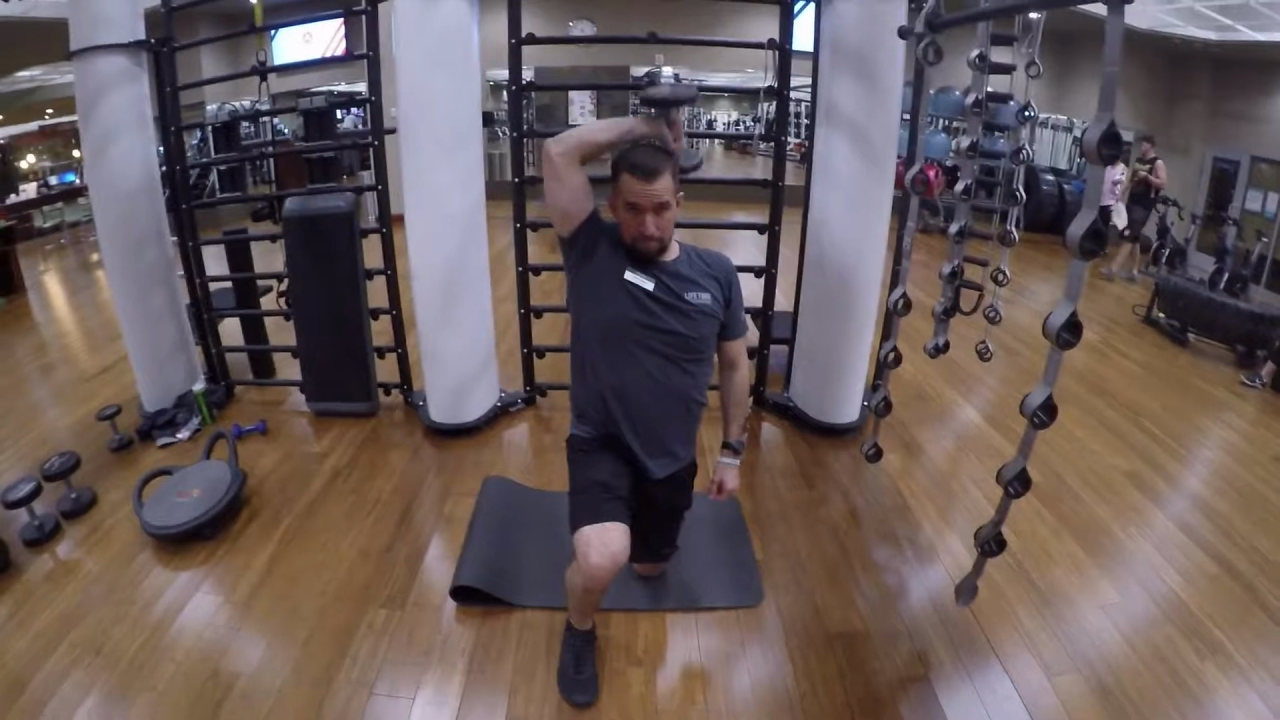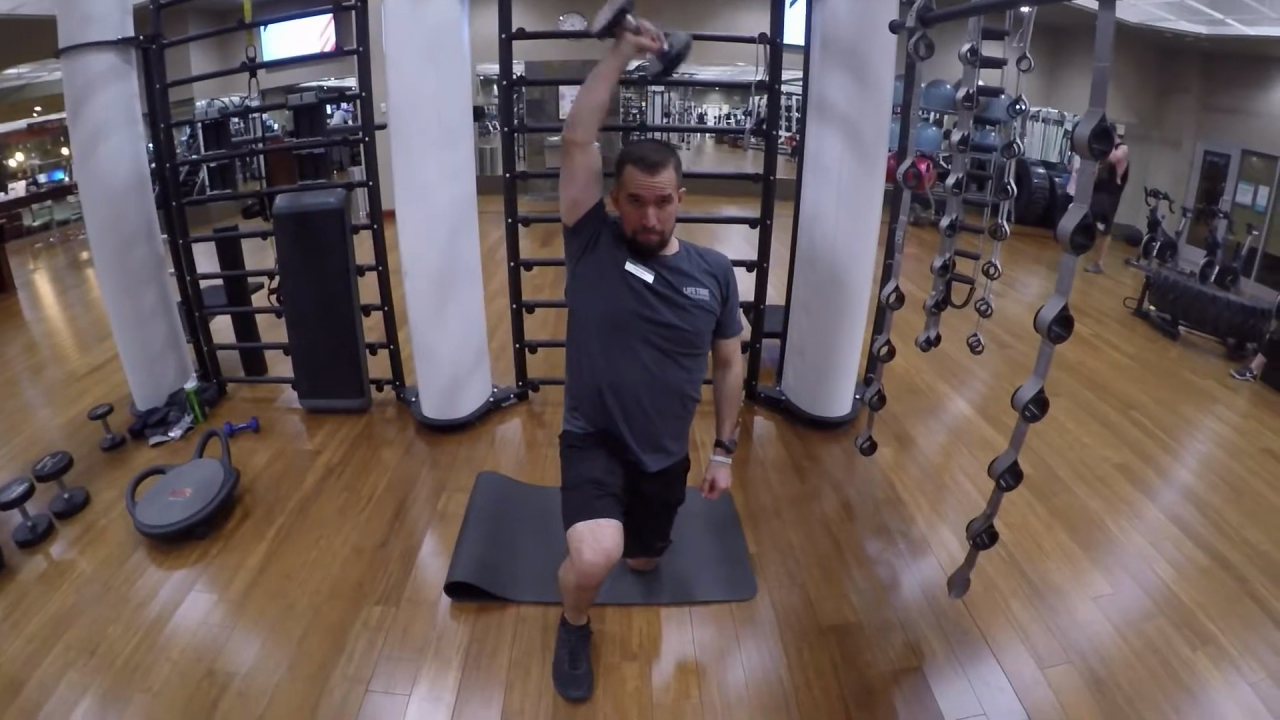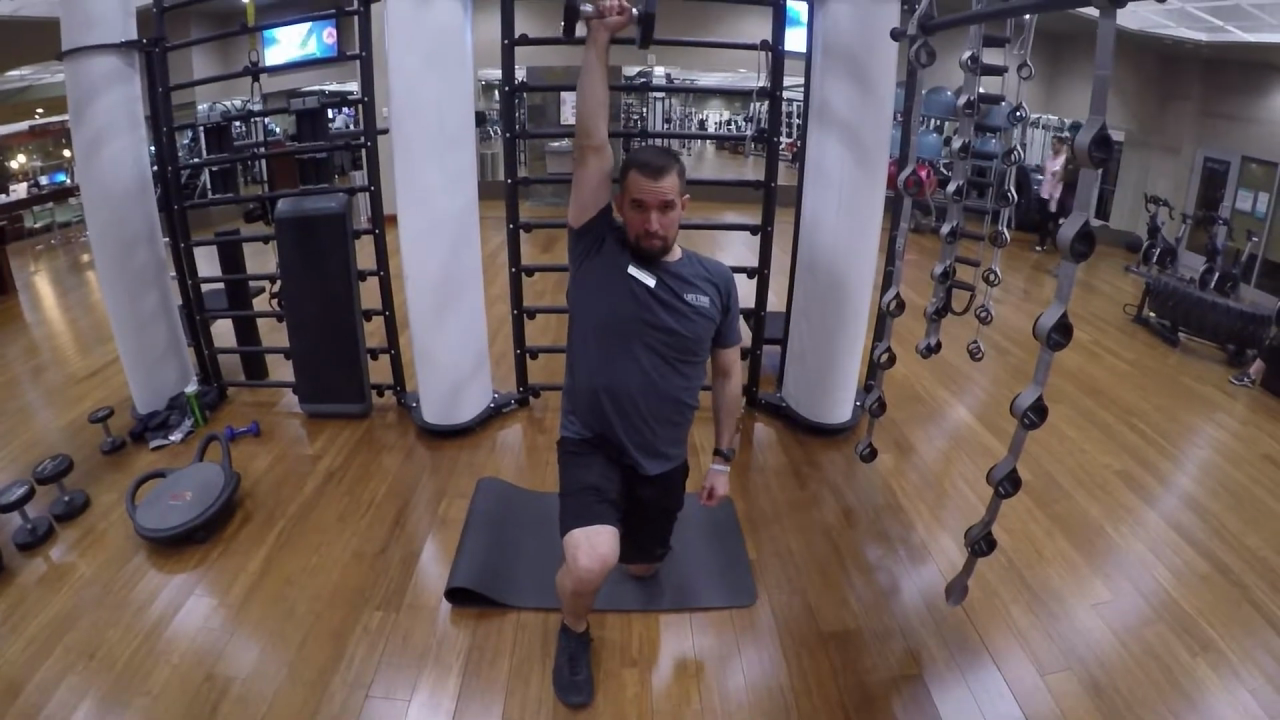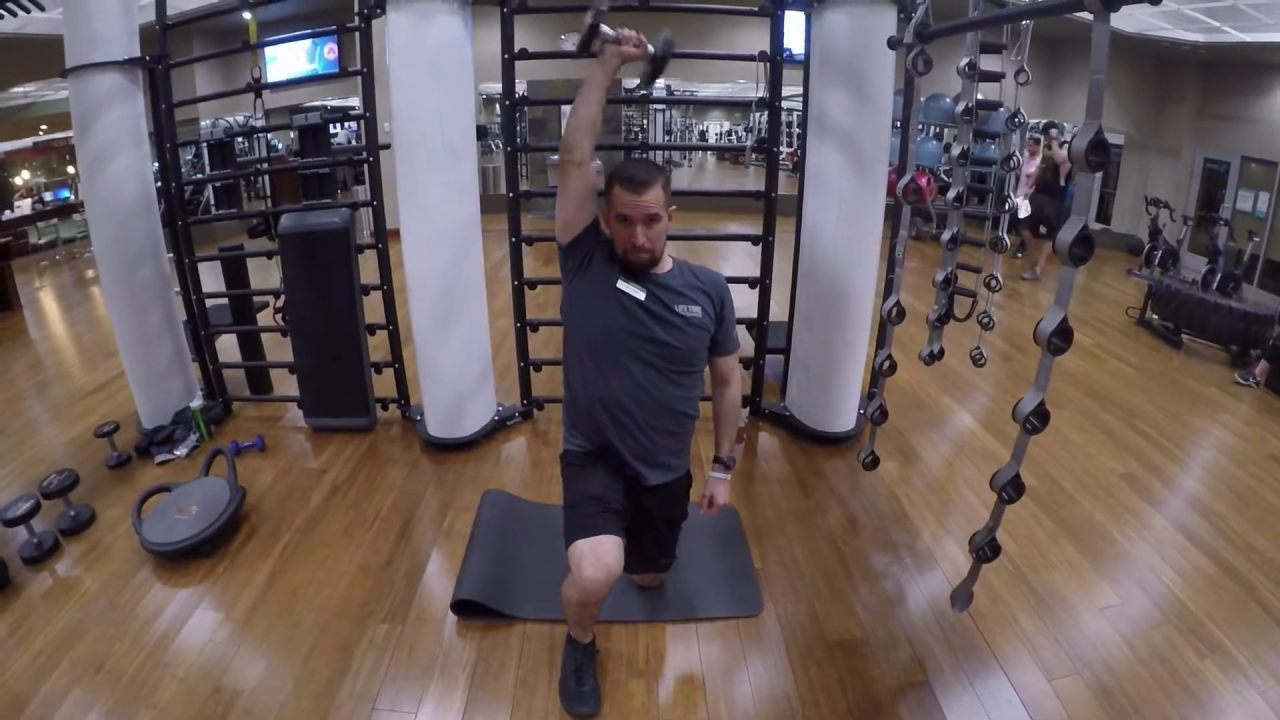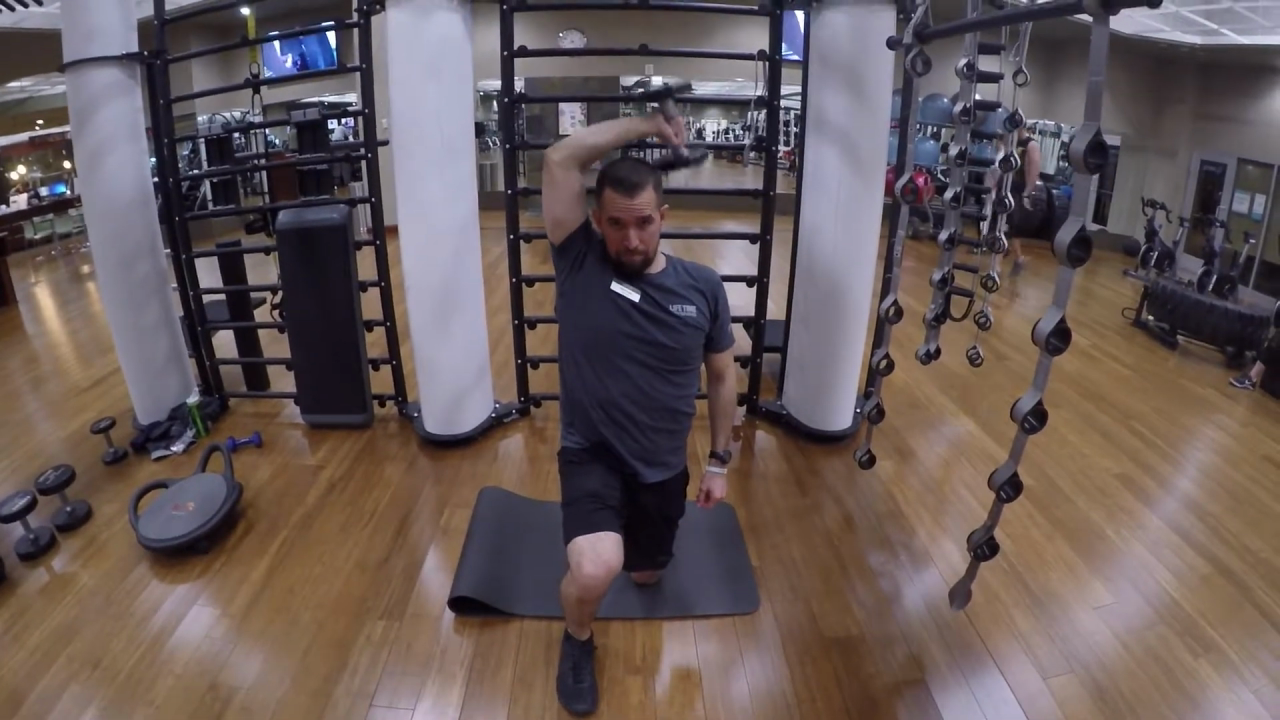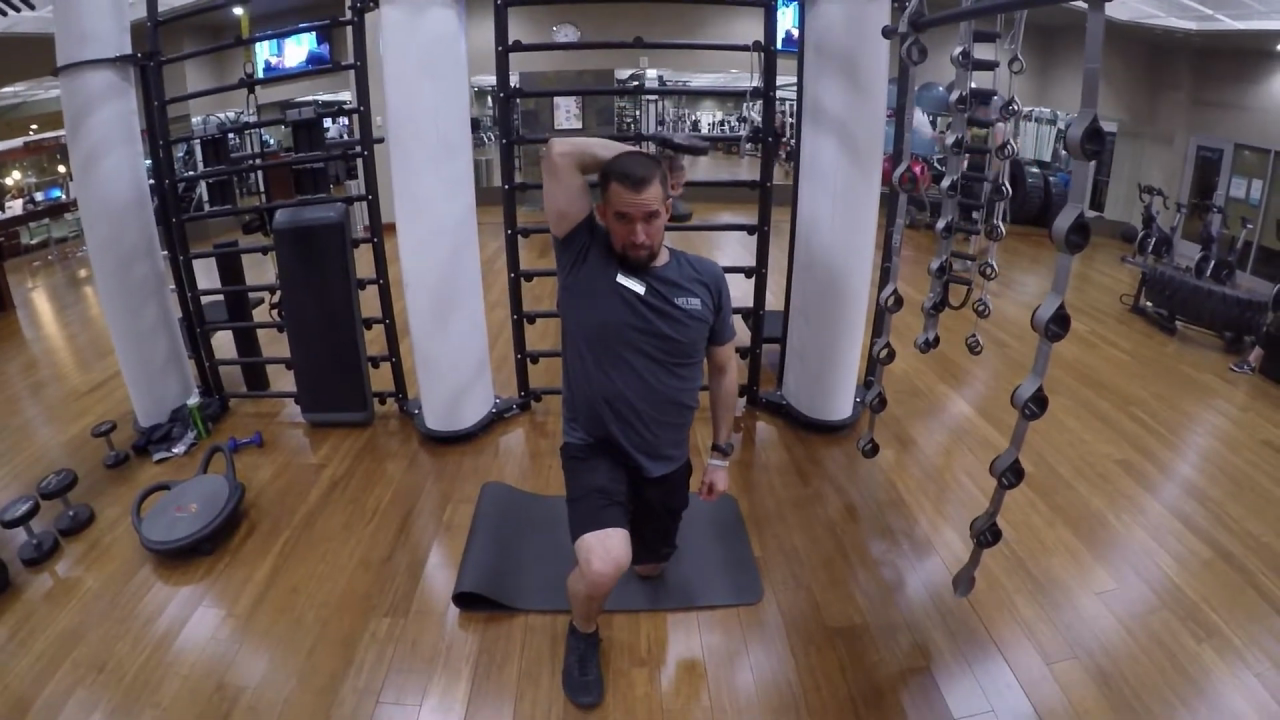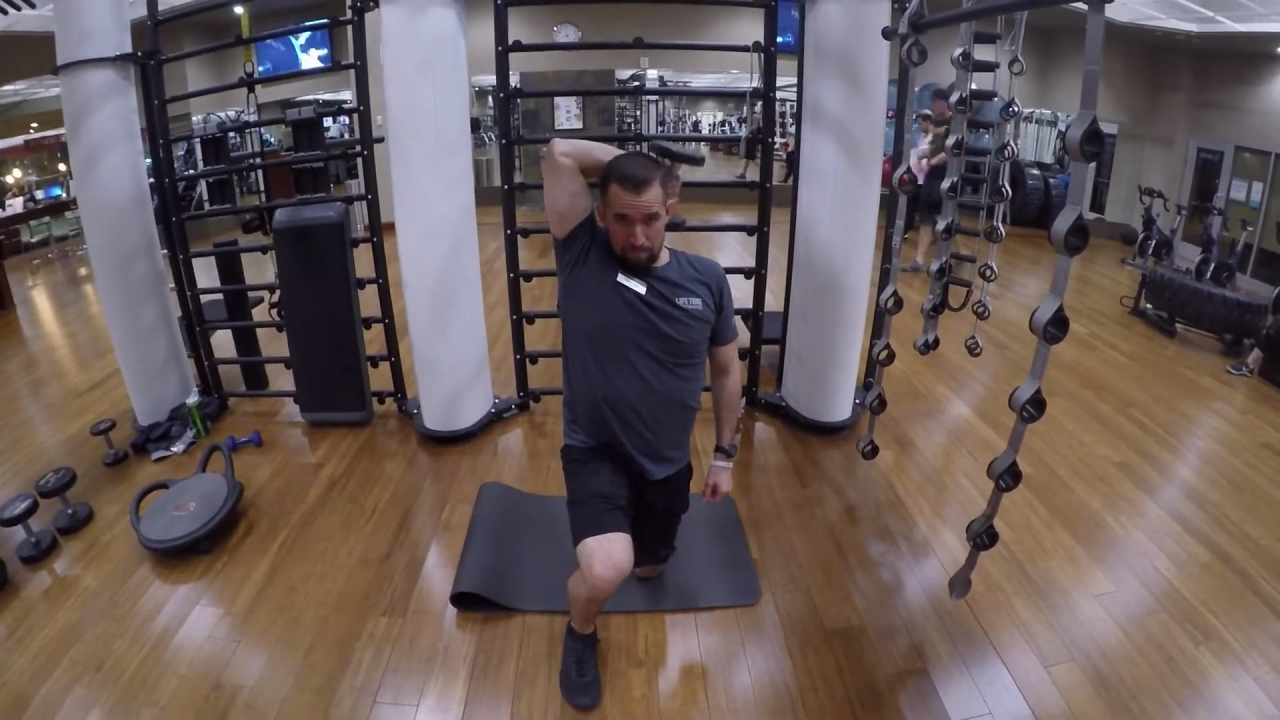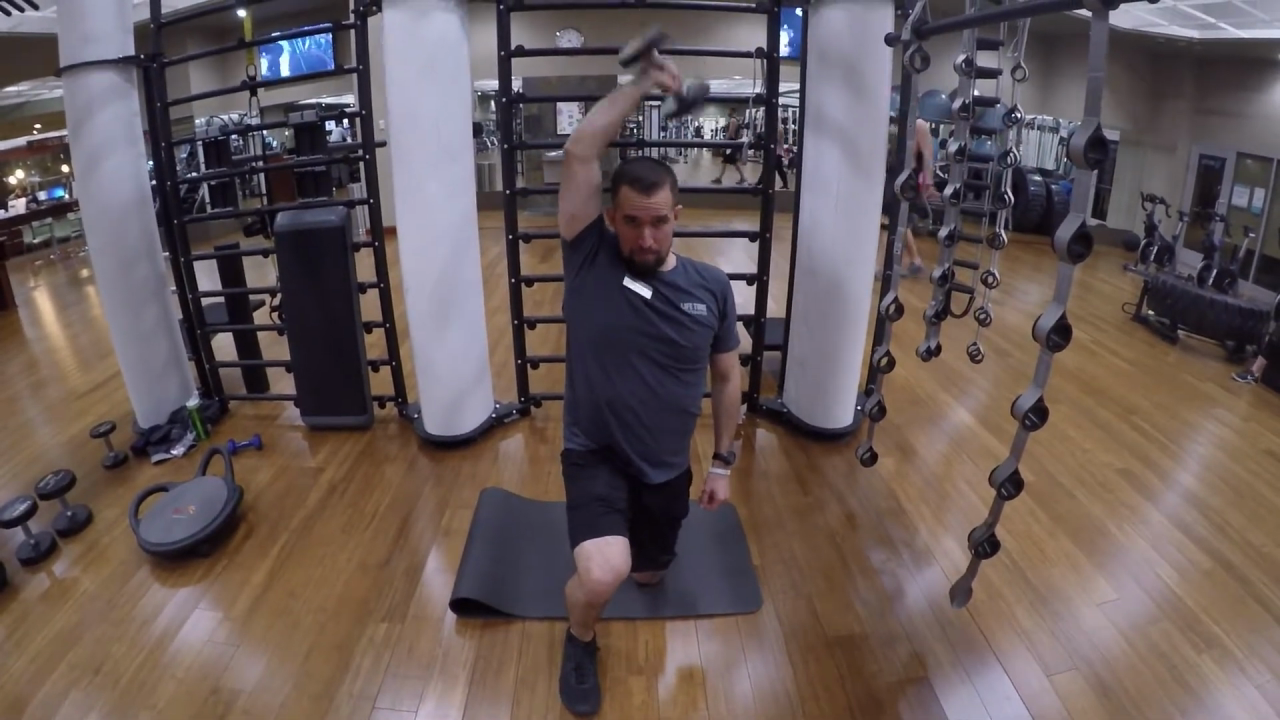
dt=0.5s
person 1, frame 1
left shoulder: (715, 272)
right shoulder: (592, 249)
left elbow: (735, 365)
right elbow: (557, 153)
left wrist: (732, 451)
right wrist: (643, 126)
left hip: (673, 456)
right hip: (600, 445)
left knee: (649, 567)
right knee: (600, 562)
left ankle: (644, 528)
right ankle: (579, 631)
person 1, frame 2
left shoulder: (713, 272)
right shoulder: (593, 246)
left elbow: (728, 365)
right elbow: (578, 141)
left wrist: (724, 451)
right wrist: (622, 51)
left hip: (665, 452)
right hip: (592, 440)
left knee: (644, 561)
right knee: (593, 558)
left ankle: (635, 517)
right ankle: (573, 627)
person 1, frame 3
left shoulder: (715, 281)
right shoulder: (597, 250)
left elbow: (728, 375)
right elbow: (592, 146)
left wrist: (722, 459)
left hip: (663, 459)
right hip: (590, 445)
left knee: (643, 568)
right knee: (590, 565)
left ankle: (633, 528)
right ankle: (573, 633)
person 1, frame 4
left shoulder: (707, 290)
right shoulder: (586, 264)
left elbow: (727, 381)
right elbow: (573, 160)
left wrist: (722, 467)
right wrist: (608, 63)
left hip: (666, 468)
right hip: (594, 457)
left knee: (648, 577)
right knee: (595, 575)
left ankle: (636, 537)
right ankle: (579, 644)
person 1, frame 5
left shoulder: (702, 286)
right shoulder: (579, 262)
left elbow: (722, 376)
right elbow: (558, 160)
left wrist: (718, 462)
right wrist: (646, 125)
left hip: (664, 467)
right hip: (591, 456)
left knee: (645, 575)
right knee: (594, 572)
left ankle: (634, 539)
right ankle: (577, 641)
person 1, frame 6
left shoulder: (706, 279)
right shoulder: (583, 256)
left elbow: (724, 370)
right elbow: (559, 153)
left wrist: (720, 454)
right wrist: (639, 159)
left hip: (667, 459)
right hip: (594, 451)
left knee: (649, 567)
right knee: (603, 567)
left ankle: (640, 531)
right ankle: (582, 633)
person 1, frame 7
left shoulder: (706, 279)
right shoulder: (583, 257)
left elbow: (726, 370)
right elbow: (559, 154)
left wrist: (724, 456)
right wrist: (630, 163)
left hip: (668, 462)
right hip: (595, 453)
left knee: (648, 568)
right knee: (604, 572)
left ankle: (636, 536)
right ankle: (580, 634)
person 1, frame 8
left shoulder: (710, 288)
right shoulder: (590, 261)
left elbow: (727, 379)
right elbow: (579, 156)
left wrist: (721, 462)
right wrist: (644, 84)
left hip: (667, 467)
right hip: (594, 457)
left knee: (648, 575)
right knee: (602, 575)
left ankle: (639, 534)
right ankle: (579, 641)
